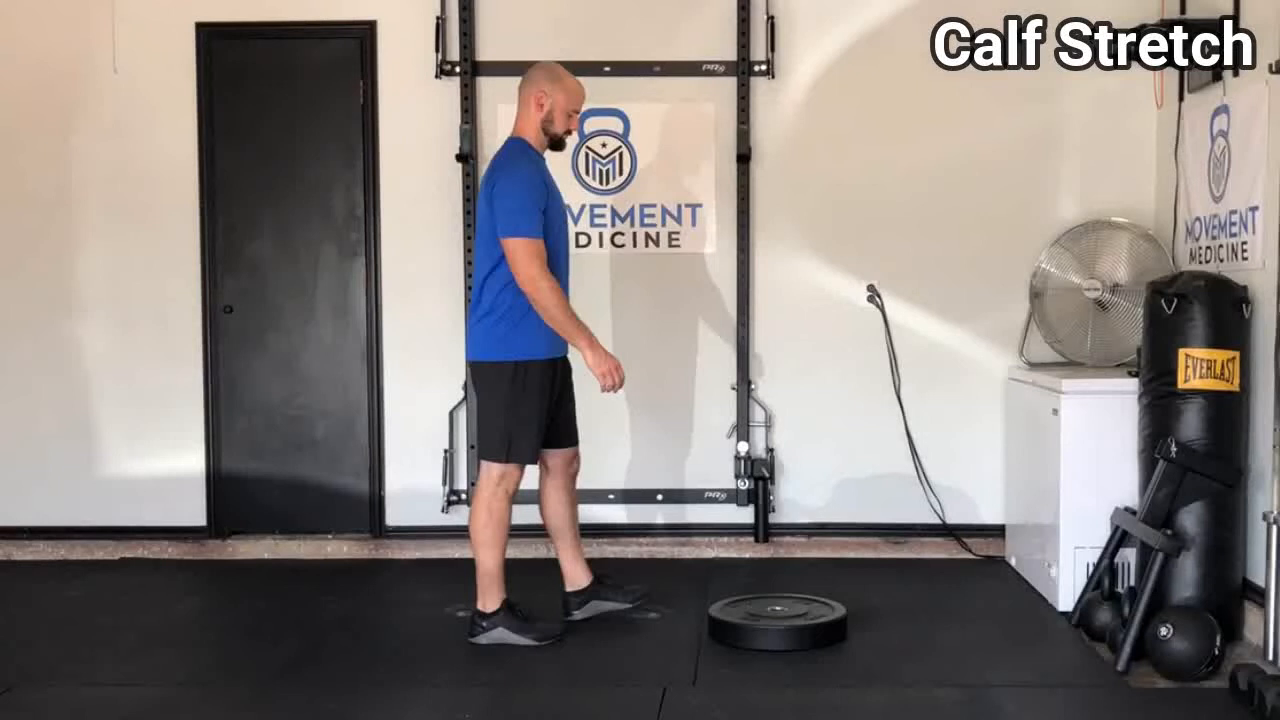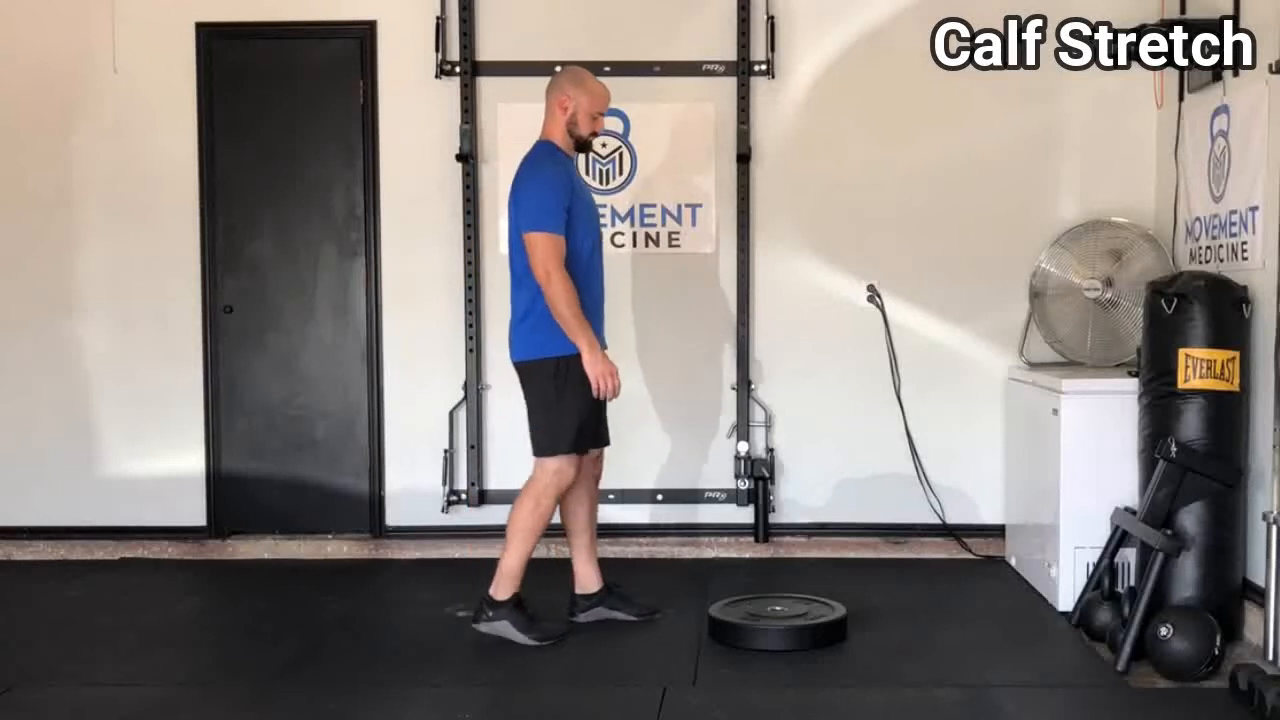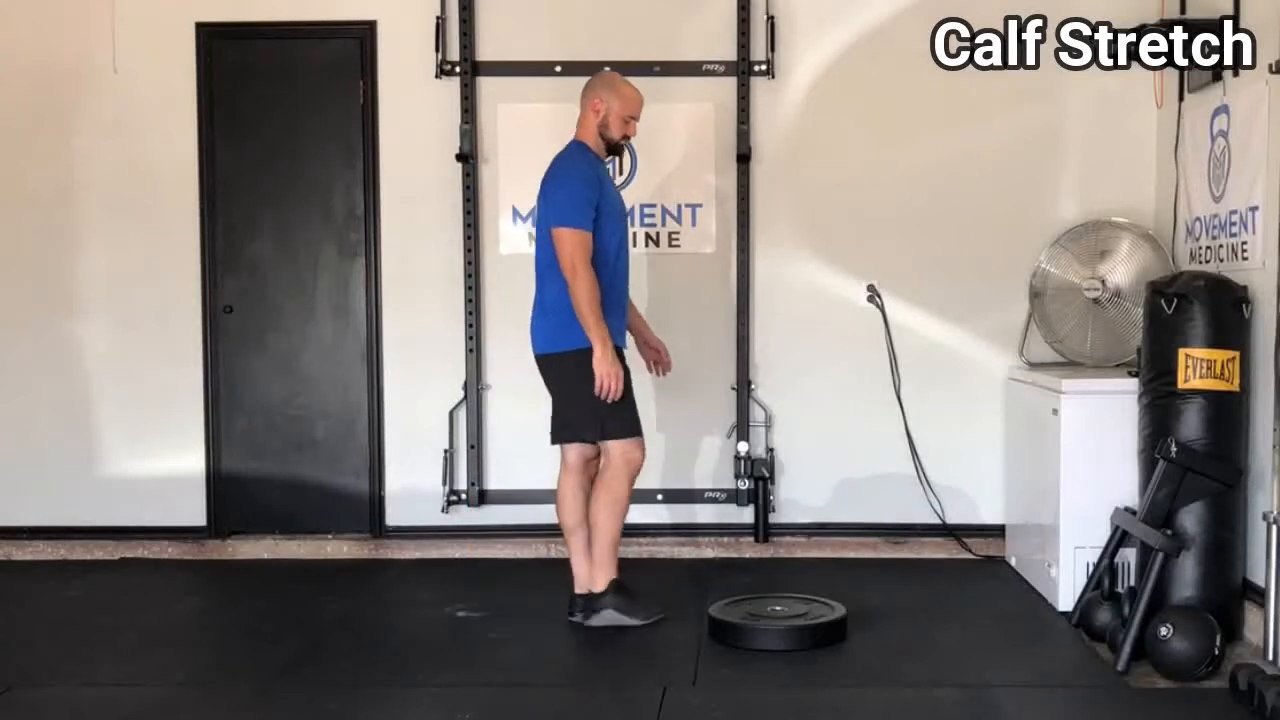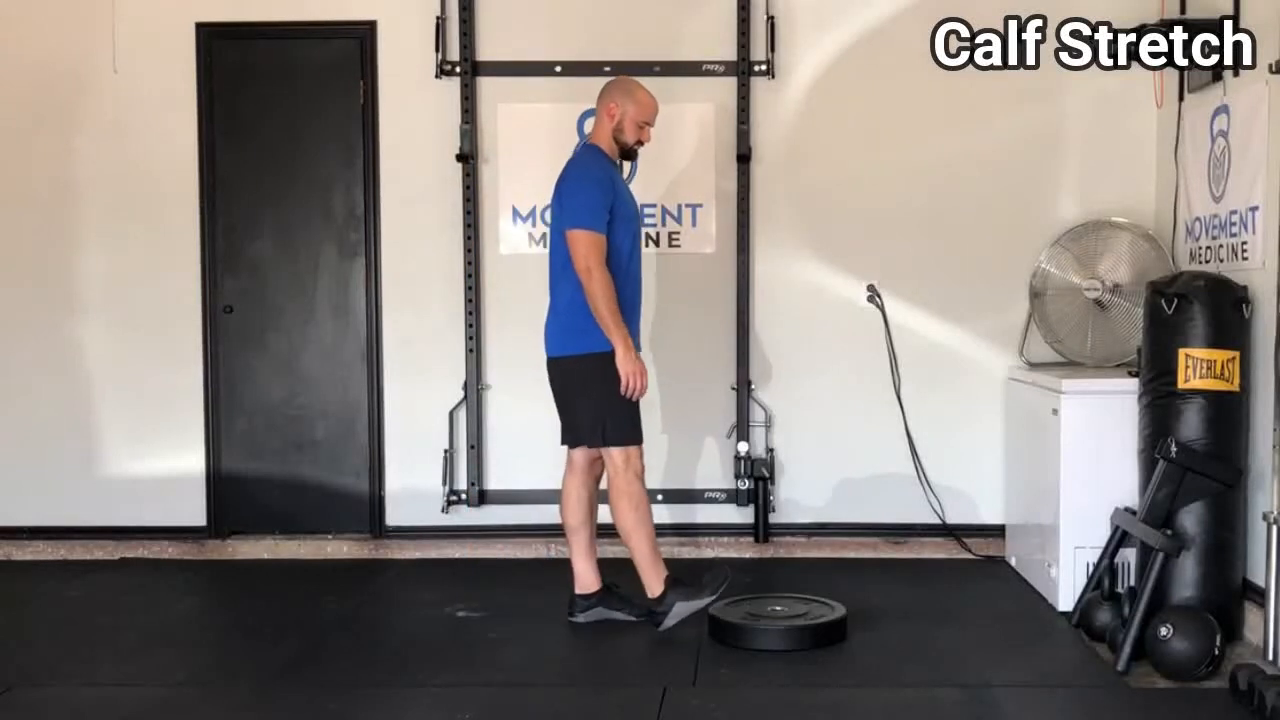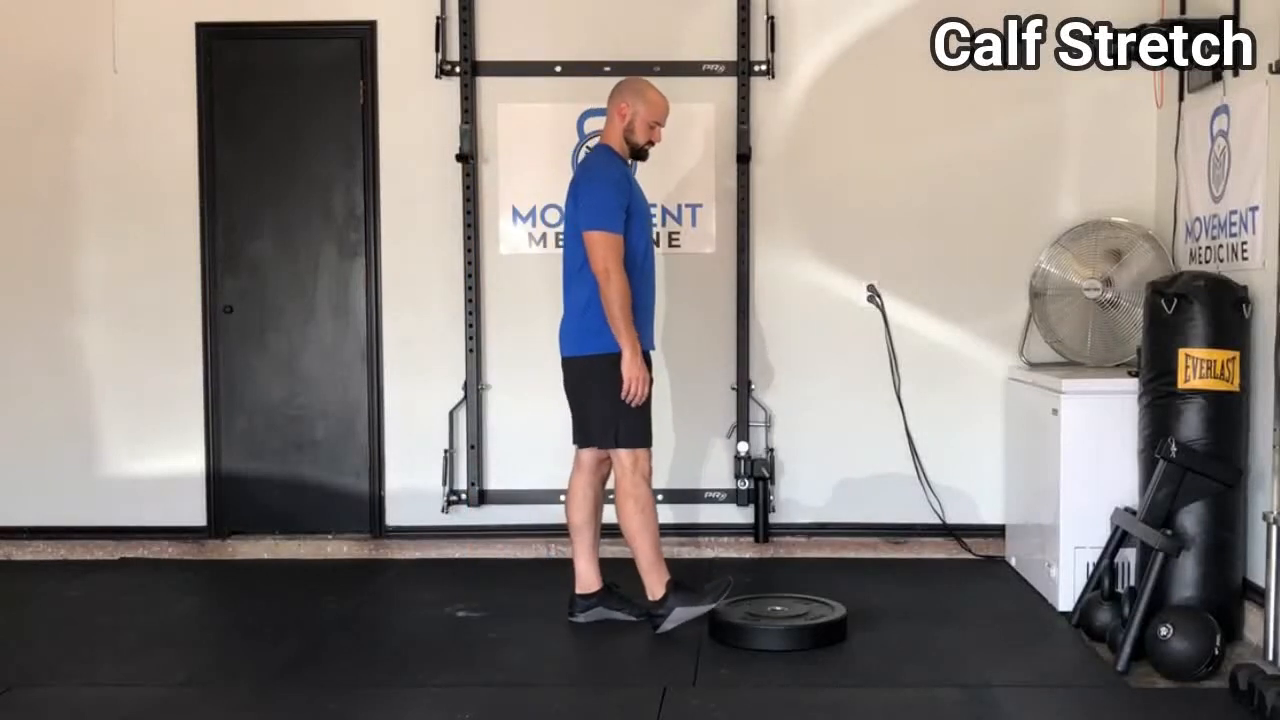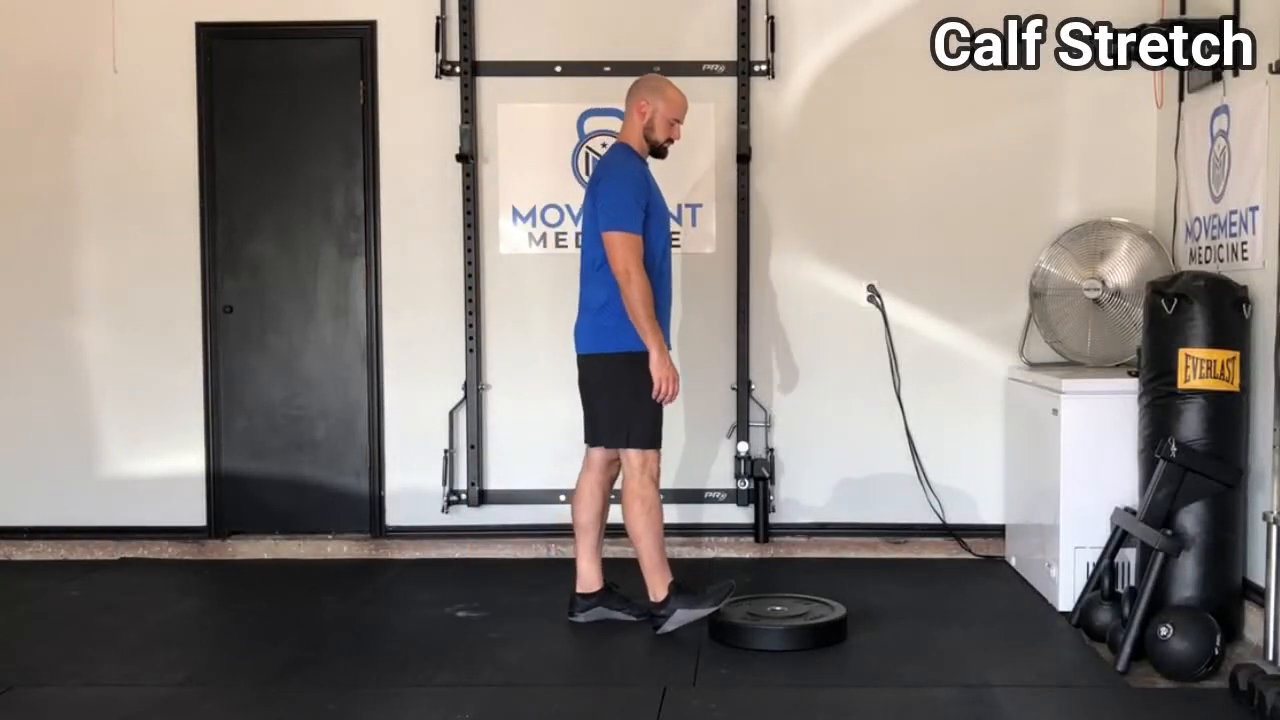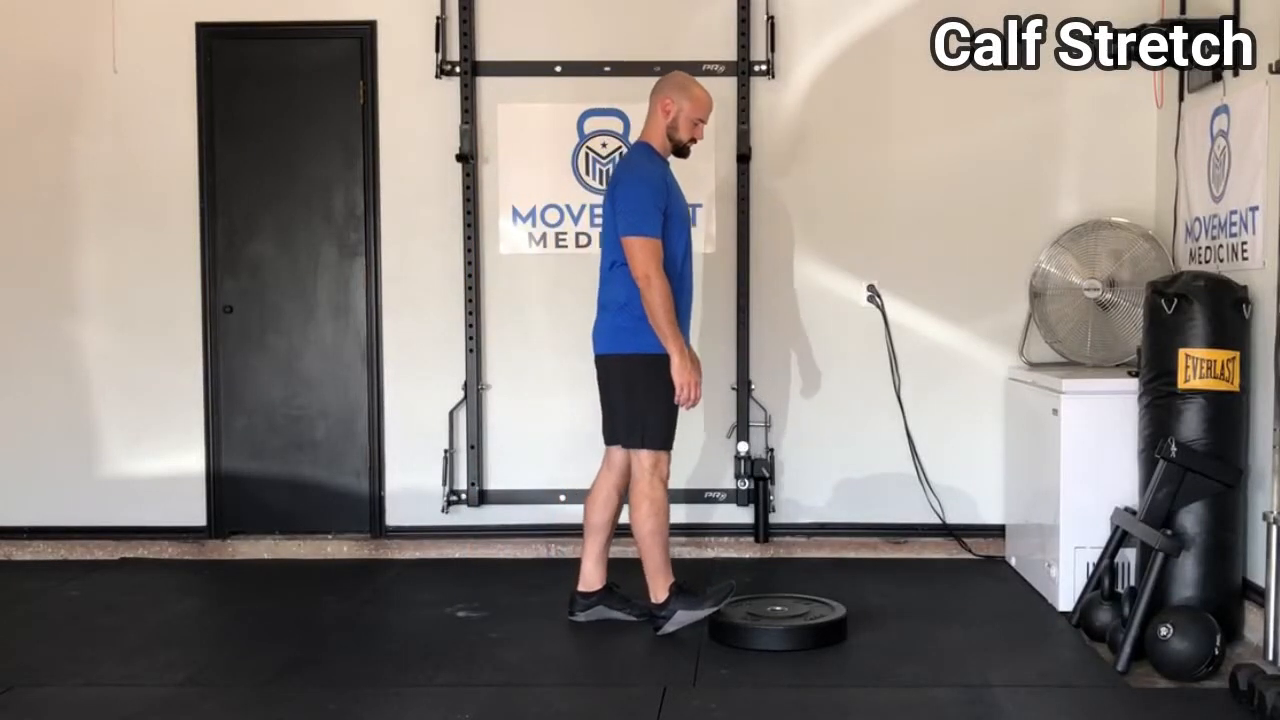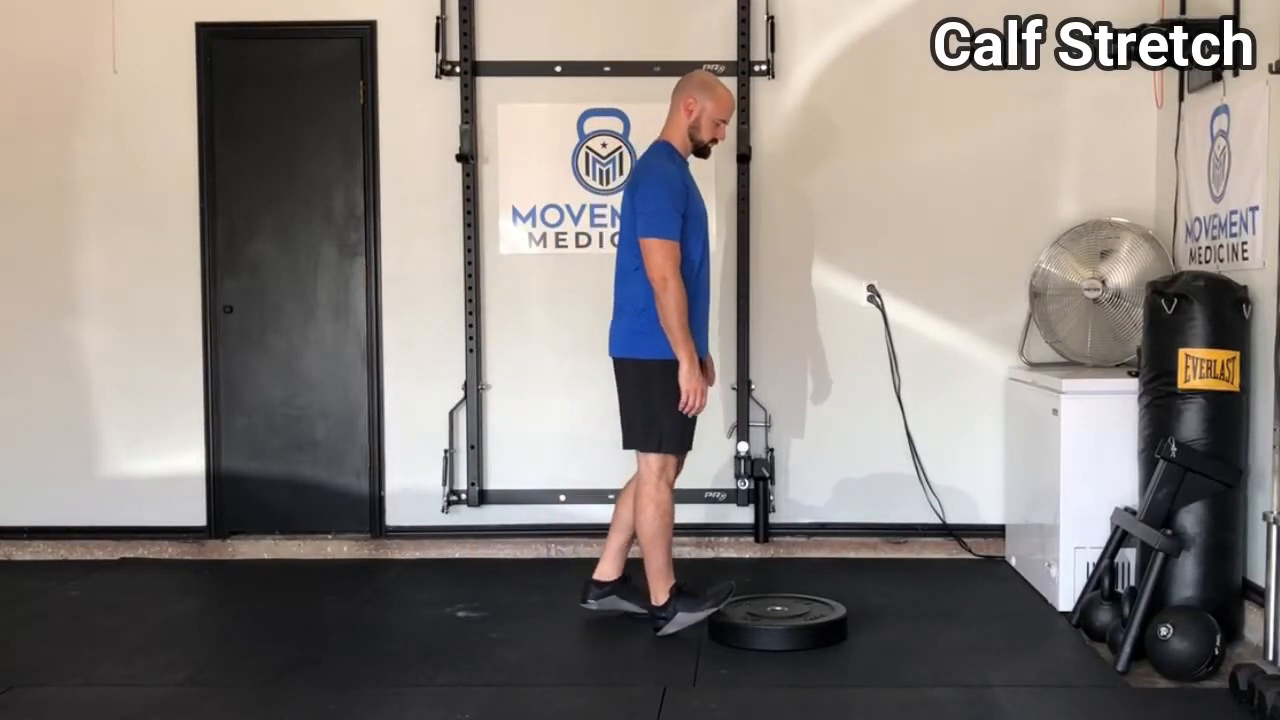
dt=0.3s
person 1, frame 1
left shoulder: (528, 167)
right shoulder: (517, 172)
right elbow: (530, 276)
right wrist: (589, 346)
left hip: (538, 351)
right hip: (511, 353)
left knee: (562, 463)
right knee: (501, 477)
left ankle: (580, 587)
right ankle: (490, 612)
person 1, frame 2
left shoulder: (561, 170)
right shoulder: (544, 173)
right elbow: (549, 273)
left wrist: (589, 348)
right wrist: (593, 350)
left hip: (570, 349)
right hip: (554, 351)
left knee: (587, 466)
right knee: (558, 472)
left ankle: (590, 591)
right ankle: (499, 600)
person 1, frame 3
left shoulder: (593, 172)
right shoulder: (575, 172)
right elbow: (576, 268)
left wrist: (642, 334)
right wrist: (604, 347)
left hip: (581, 342)
right hip: (578, 344)
left knee: (584, 459)
right knee: (624, 454)
left ankle: (591, 586)
right ankle: (600, 588)
person 1, frame 4
left shoulder: (603, 174)
right shoulder: (588, 174)
right elbow: (589, 269)
left wrist: (622, 345)
right wrist: (625, 346)
left hip: (587, 347)
right hip: (591, 349)
left knee: (585, 462)
right knee: (625, 465)
left ankle: (587, 591)
right ankle: (661, 592)
person 1, frame 5
left shoulder: (609, 173)
right shoulder: (604, 175)
right elbow: (607, 270)
left wrist: (628, 349)
right wrist: (631, 351)
left hip: (594, 347)
right hip: (606, 349)
left knee: (592, 462)
right knee: (632, 467)
left ankle: (589, 591)
right ankle: (663, 595)
person 1, frame 6
left shoulder: (626, 171)
right shoulder: (623, 173)
right elbow: (627, 270)
left wrist: (649, 347)
right wrist: (658, 350)
left hip: (610, 346)
right hip: (622, 348)
left knee: (601, 463)
right knee: (641, 468)
left ankle: (589, 590)
right ankle: (664, 597)
person 1, frame 7
left shoulder: (650, 171)
right shoulder: (642, 175)
right elbow: (647, 274)
left wrist: (680, 348)
right wrist: (677, 354)
left hip: (634, 347)
right hip: (639, 349)
left knee: (620, 465)
right knee: (650, 469)
left ankle: (590, 589)
right ankle: (666, 599)
person 1, frame 8
left shoulder: (669, 171)
right shoulder: (661, 175)
right elbow: (664, 278)
left wrist: (696, 351)
right wrist: (688, 360)
left hip: (653, 349)
right hip: (656, 352)
left knee: (658, 468)
right knee: (659, 471)
left ankle: (608, 578)
right ankle: (665, 601)
